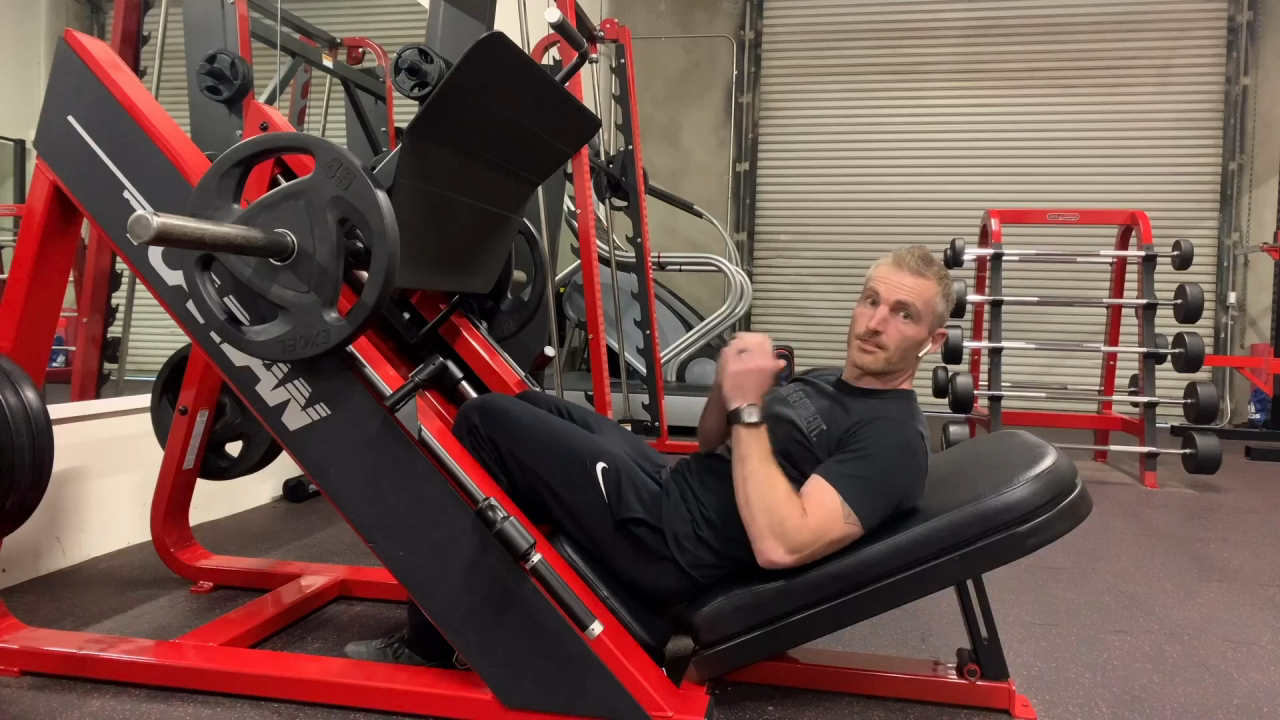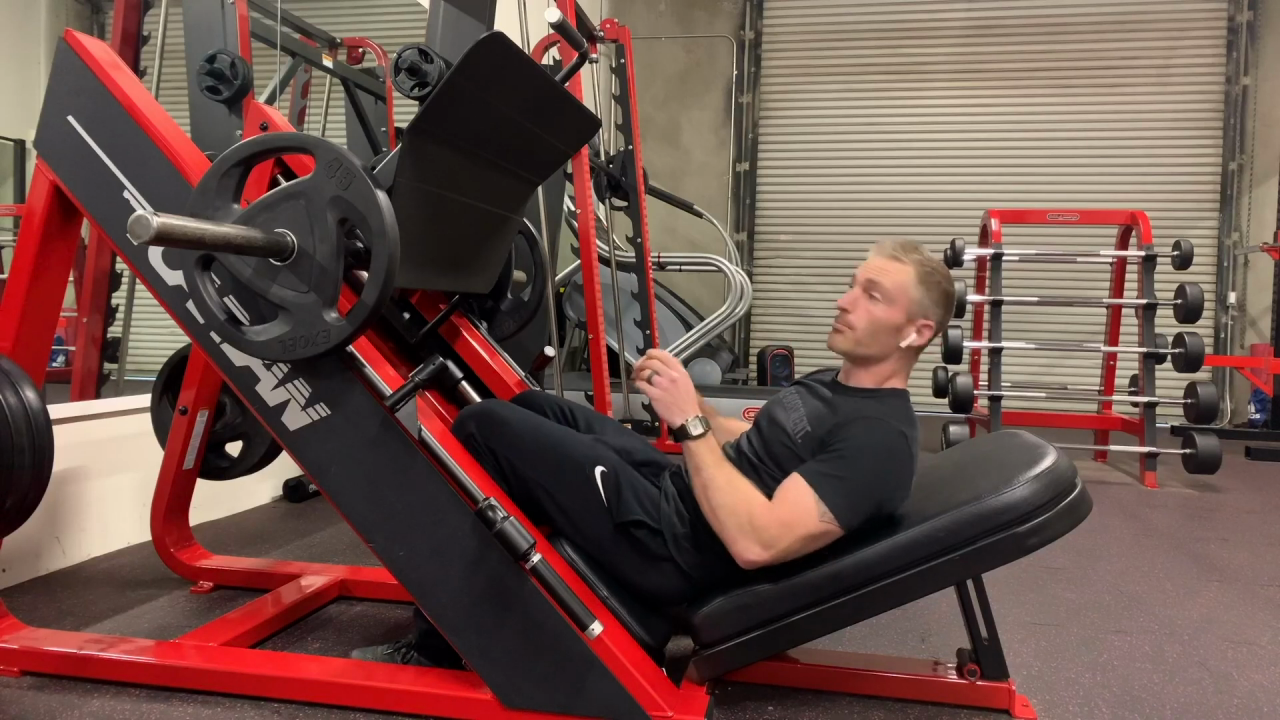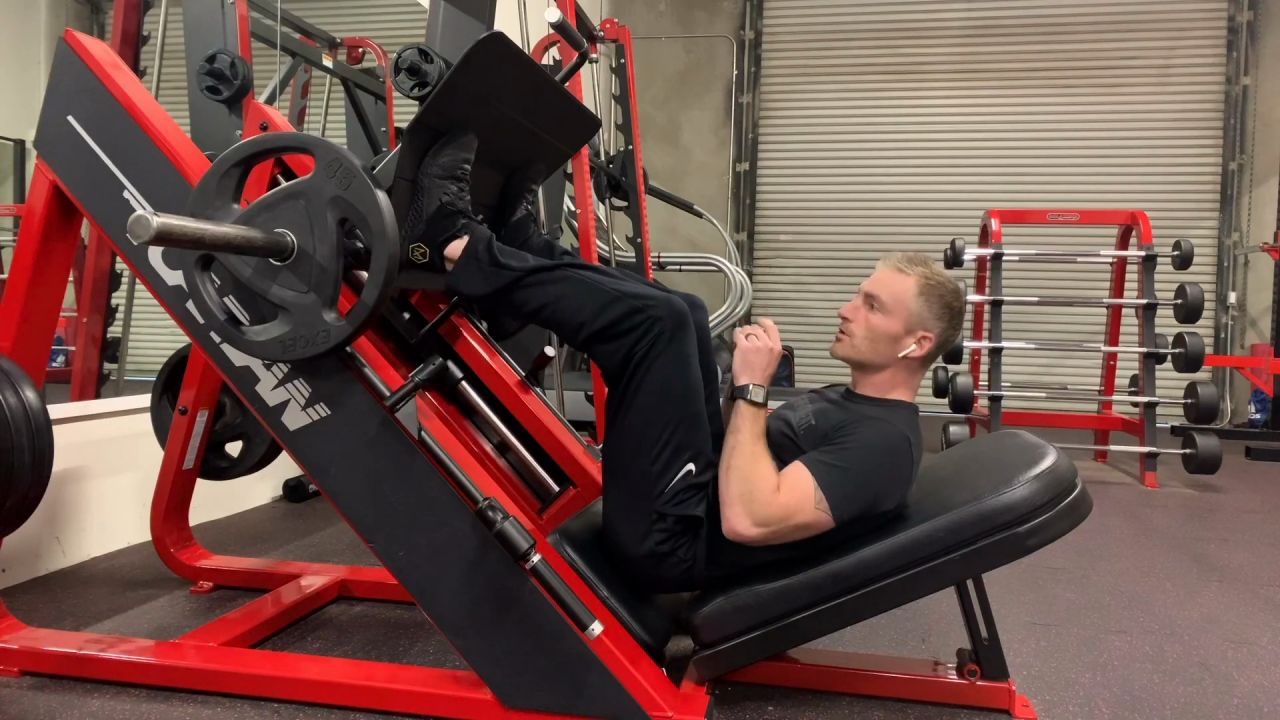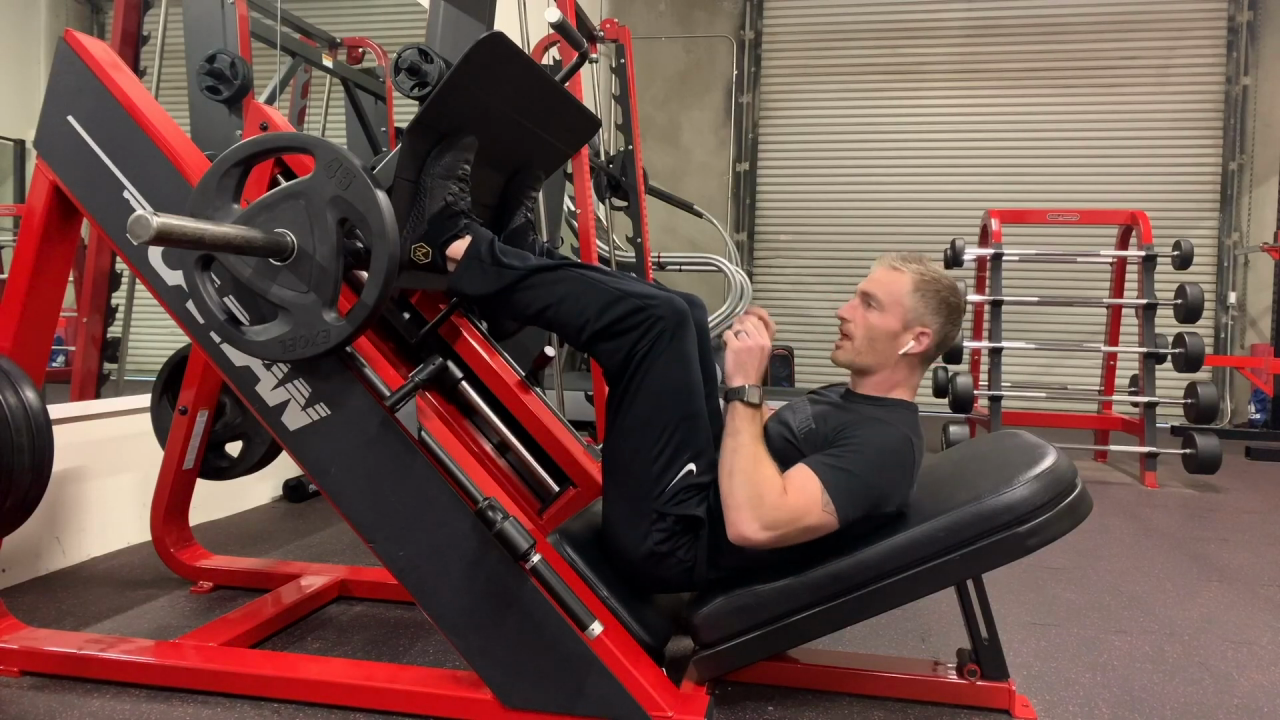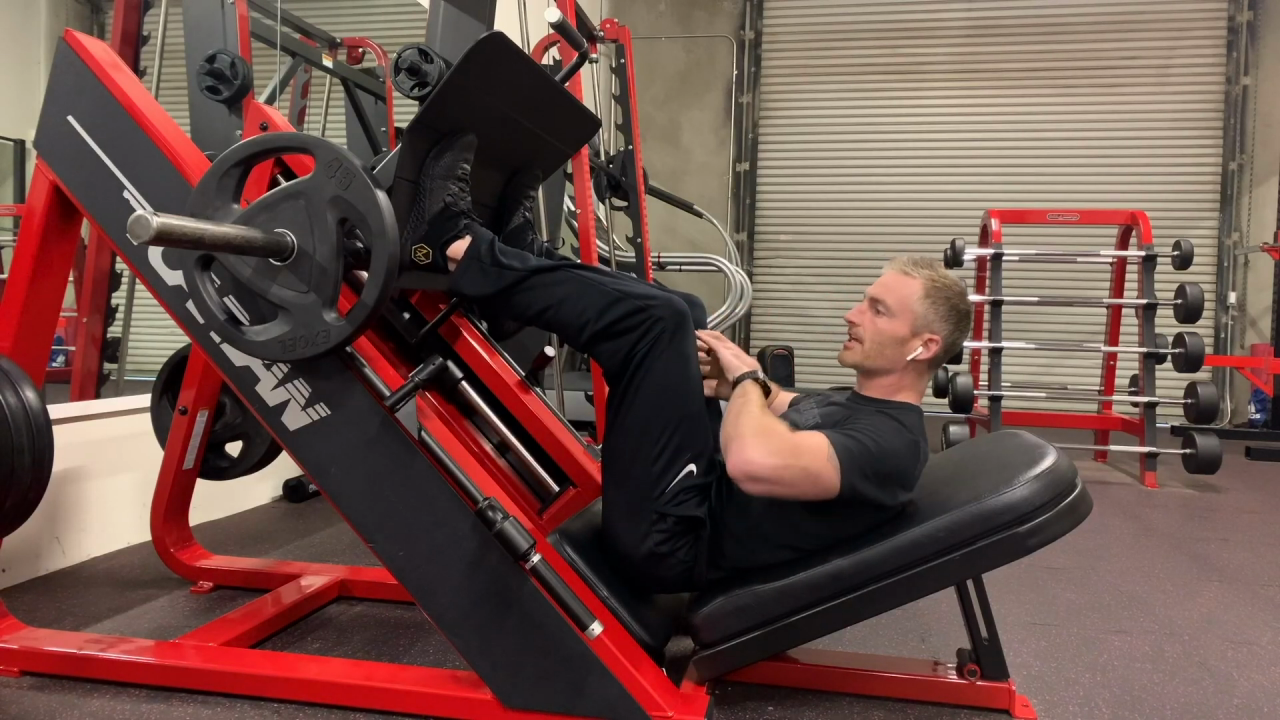
dt=1s
person 1, frame 1
left shoulder: (893, 439)
right shoulder: (829, 381)
left elbow: (777, 546)
left wrist: (749, 408)
right wrist: (725, 387)
left hip: (667, 540)
right hip: (672, 485)
left knee: (485, 421)
right knee: (526, 406)
left ankle: (427, 644)
person 1, frame 2
left shoulder: (879, 438)
right shoulder: (830, 384)
left elbow: (756, 543)
left wrist: (689, 421)
right wrist: (693, 404)
left hip: (666, 543)
right hip: (674, 488)
left knee: (484, 429)
right knee: (531, 408)
left ankle: (439, 644)
person 1, frame 3
left shoulder: (884, 440)
right shoulder: (846, 402)
left elbow: (747, 520)
left wrist: (750, 389)
right wrist: (750, 377)
left hip: (671, 537)
right hip: (696, 496)
left knee: (656, 320)
right knee: (677, 317)
left ankle: (454, 244)
right ankle: (520, 244)
person 1, frame 4
left shoulder: (885, 441)
right shoulder: (848, 400)
left elbow: (753, 524)
left wrist: (745, 389)
right wrist: (747, 374)
left hip: (670, 538)
right hip: (691, 505)
left knee: (658, 320)
right knee: (676, 315)
left ankle: (456, 246)
right ankle: (519, 249)
person 1, frame 5
left shoulder: (890, 441)
right shoulder: (861, 406)
left elbow: (754, 461)
right elbow: (783, 410)
left wrist: (746, 376)
right wrist: (736, 380)
left hip: (669, 537)
right hip: (698, 505)
left knee: (657, 319)
right knee: (676, 318)
left ankle: (458, 246)
right ankle: (518, 249)
